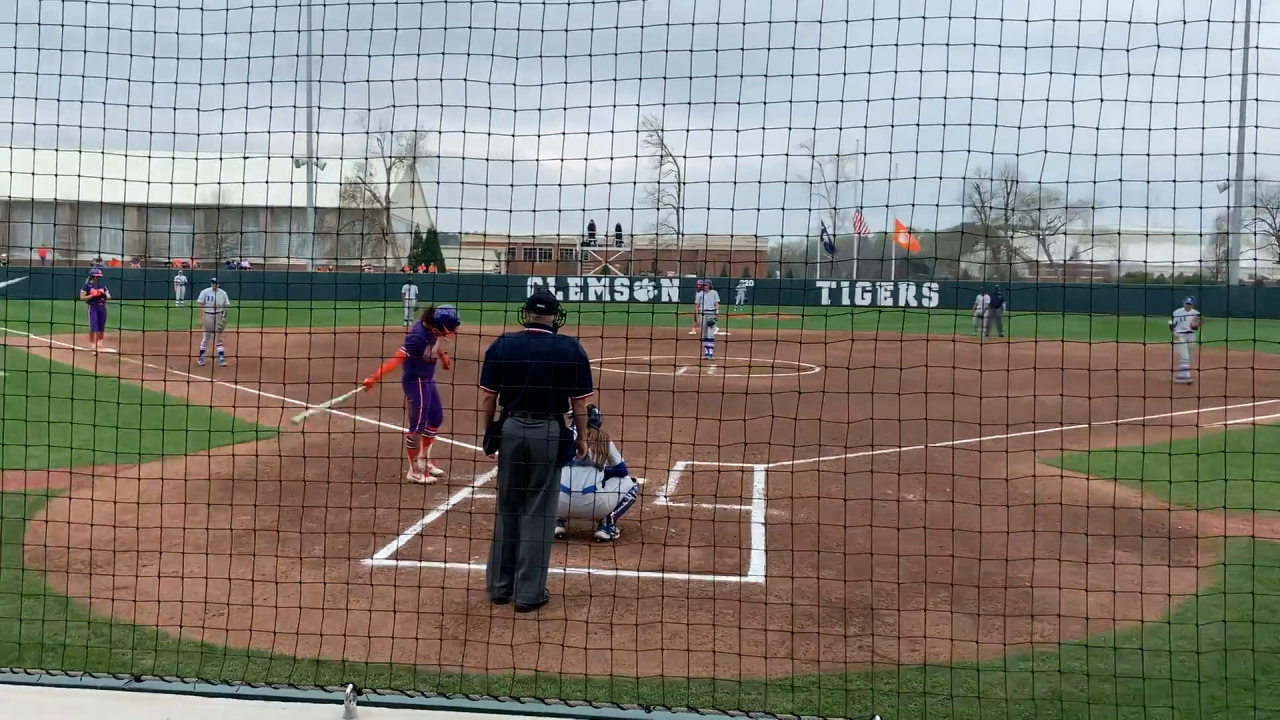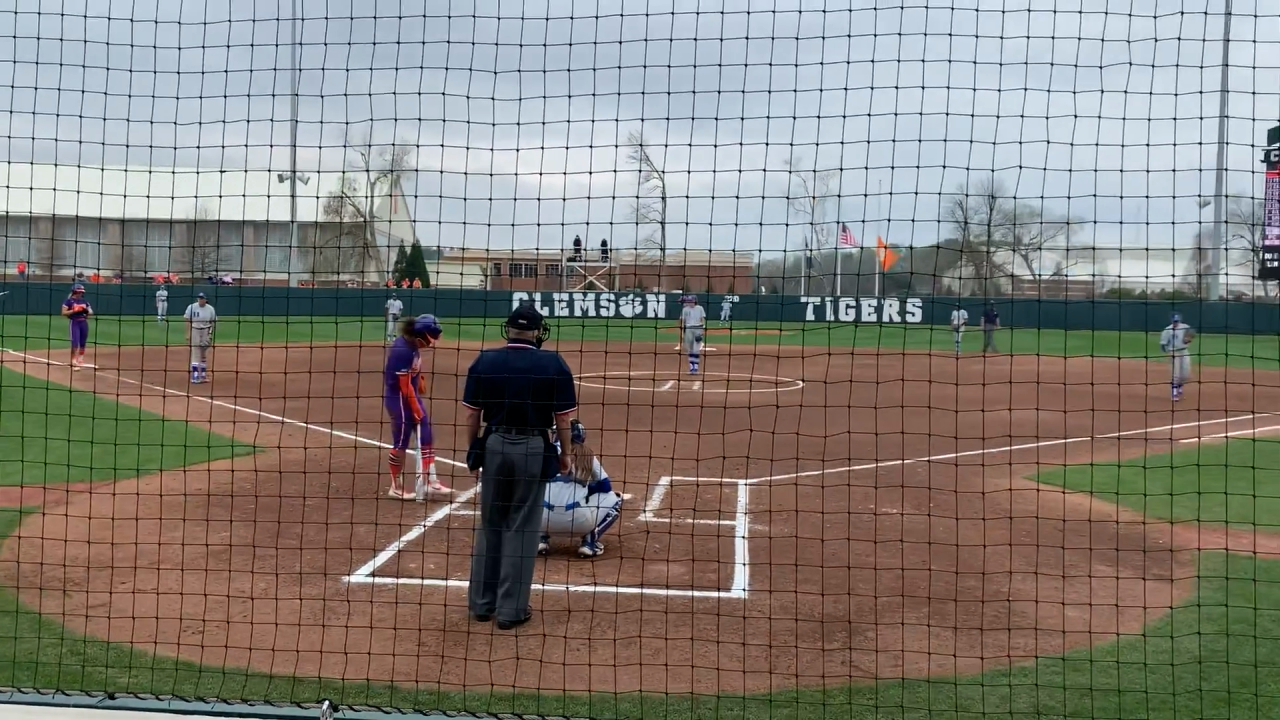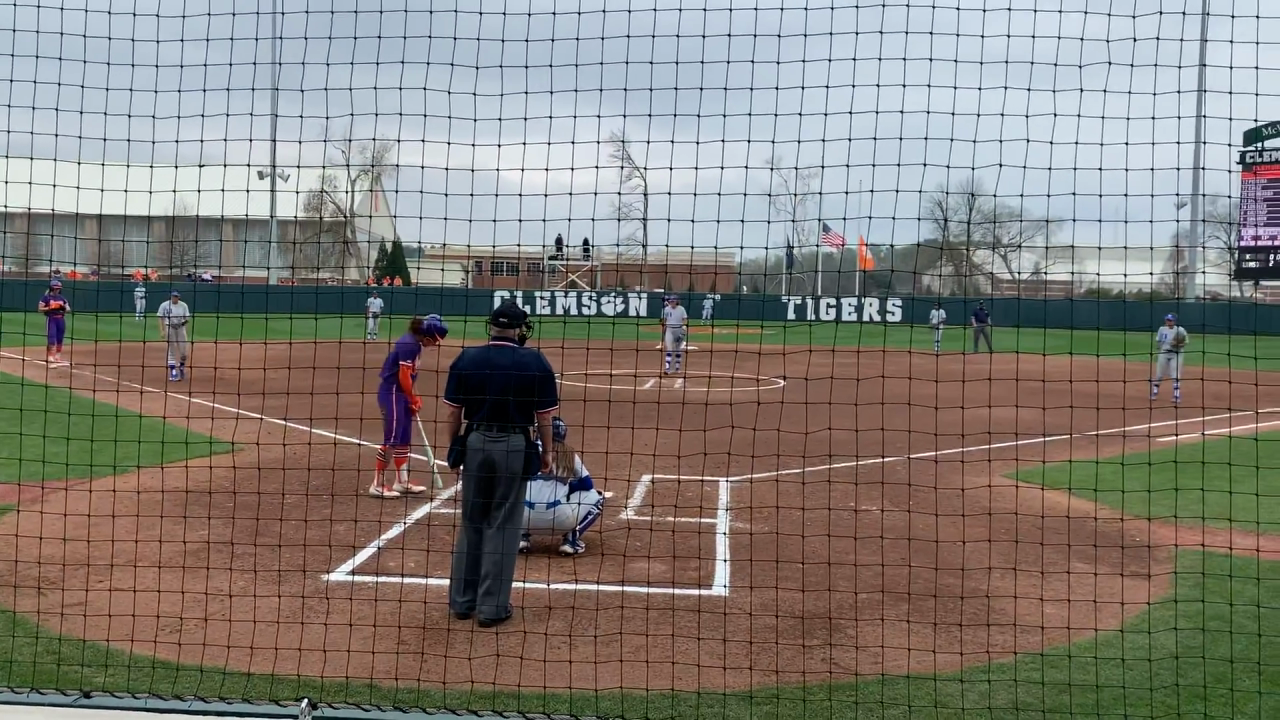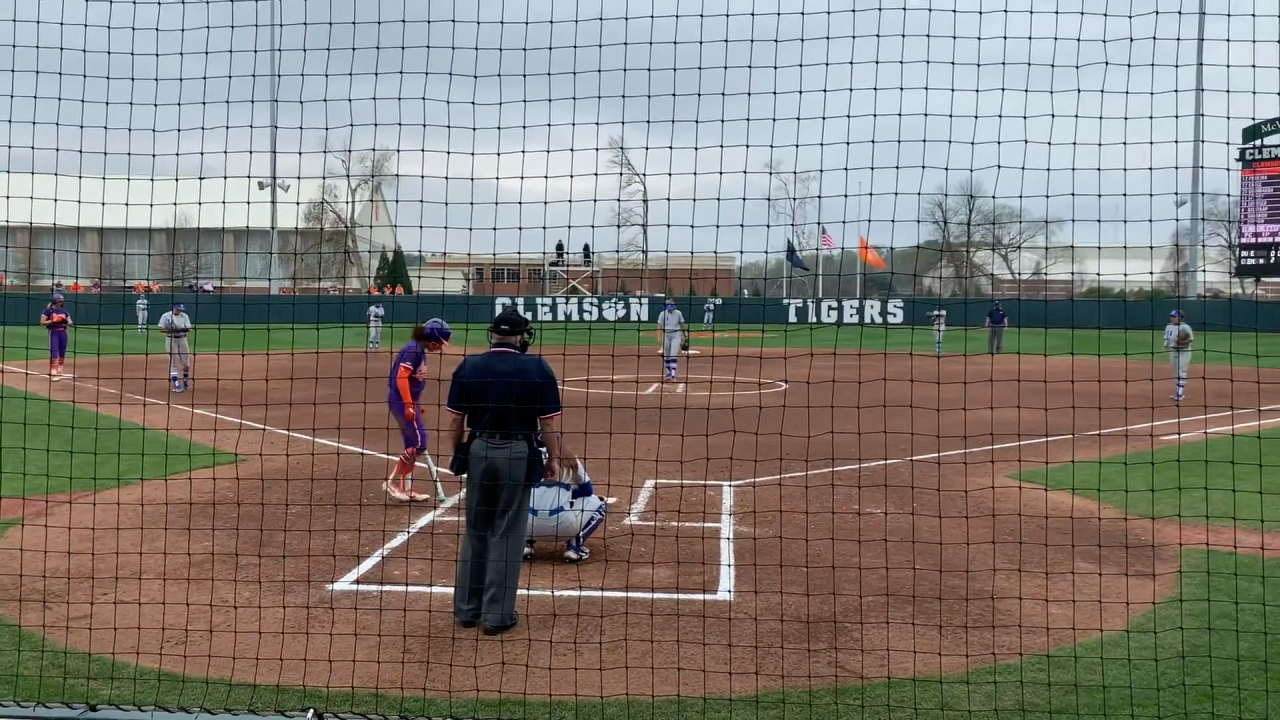
dt=0.7s
person 1, frame 1
left shoulder: (501, 345)
right shoulder: (570, 349)
left elbow: (488, 397)
right elbow: (579, 402)
left wrist: (487, 435)
right wrist: (582, 438)
left hip: (510, 430)
right hip: (549, 433)
left knee: (507, 507)
right knee: (538, 511)
left ankle: (500, 585)
right ankle: (529, 592)
person 1, frame 2
left shoulder: (484, 361)
right shoulder: (553, 363)
left elbow: (472, 414)
right elbow: (562, 417)
left wrist: (473, 452)
right wrist: (565, 453)
left hip: (494, 445)
right hip: (533, 449)
left knee: (490, 524)
right knee: (522, 527)
left ankle: (482, 602)
right ankle: (511, 608)
person 1, frame 3
left shoulder: (466, 359)
right shoulder: (535, 361)
left elbow: (453, 412)
right elbow: (544, 416)
left wrist: (454, 449)
right wrist: (546, 451)
left hip: (474, 444)
right hip: (514, 447)
left knee: (470, 523)
right knee: (503, 526)
left ankle: (462, 601)
right ankle: (492, 606)
person 1, frame 4
left shoulder: (468, 366)
right shoulder: (537, 368)
left elbow: (455, 419)
right elbow: (549, 421)
left wrist: (457, 455)
right wrist: (553, 458)
left hip: (479, 451)
right hip: (518, 454)
left knee: (475, 531)
right knee: (508, 534)
left ankle: (467, 608)
right ankle: (497, 614)
person 2, frame 1
left shoulder: (431, 328)
right shoulder: (418, 336)
right elbow: (397, 358)
left wrist: (442, 355)
right wrist: (376, 377)
left hip: (428, 379)
right hip: (416, 382)
left knee: (436, 418)
right knee: (418, 425)
left ankle: (424, 461)
right ankle: (414, 471)
person 2, frame 2
left shoulder: (413, 344)
right shoulder: (403, 350)
right elbow: (404, 385)
left wrist: (420, 379)
right wrist: (416, 408)
left hip: (412, 396)
right hip: (399, 399)
left knee: (426, 438)
right knee: (401, 443)
left ankle: (431, 482)
right ankle: (396, 487)
person 2, frame 3
left shoulder: (414, 343)
right shoulder: (409, 344)
right elbow: (404, 376)
left wrist: (414, 397)
right wrist: (413, 400)
left hip: (401, 393)
right hip: (392, 393)
left knee: (404, 440)
right knee: (391, 440)
left ankle: (401, 482)
right ankle: (377, 485)
person 2, frame 4
left shoulder: (419, 351)
right shoulder: (412, 349)
right elbow: (401, 377)
left wrist: (414, 405)
right wrist: (408, 405)
left hip: (409, 402)
right hip: (402, 401)
left knee: (415, 445)
right knee: (418, 444)
left ankle: (406, 489)
right ankle: (392, 481)
